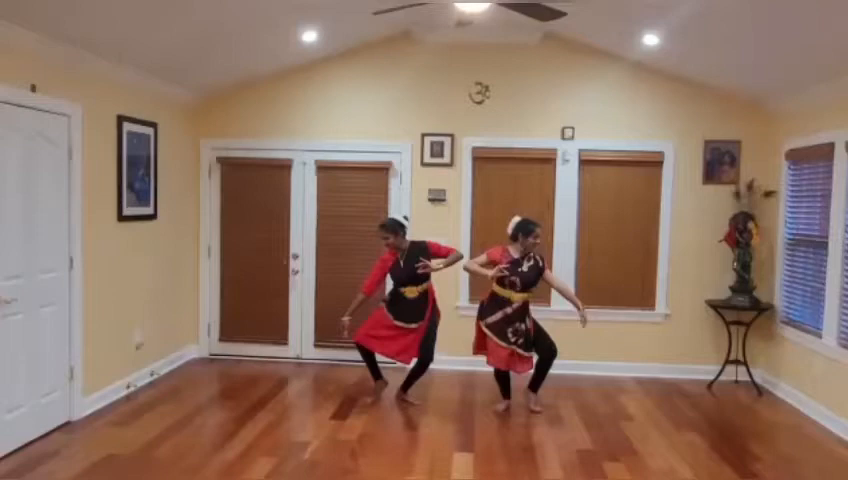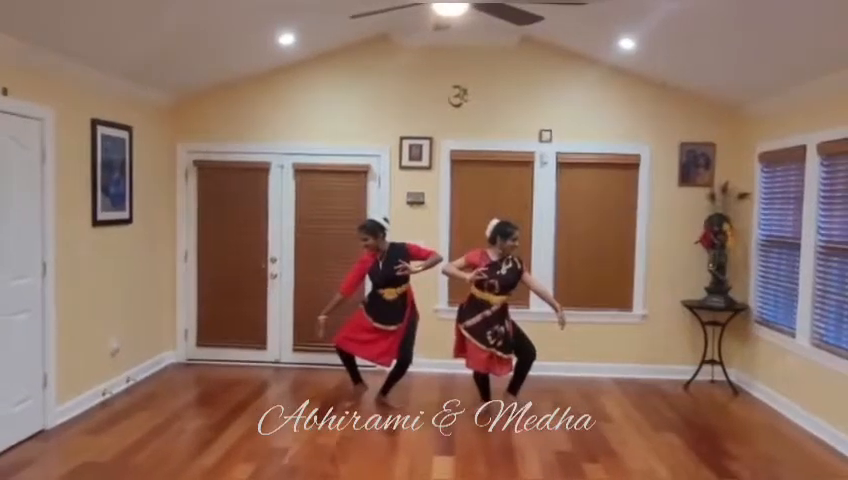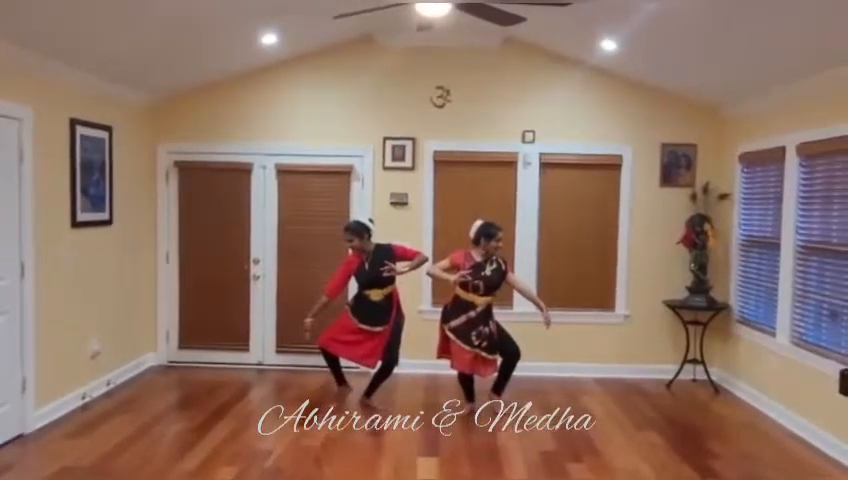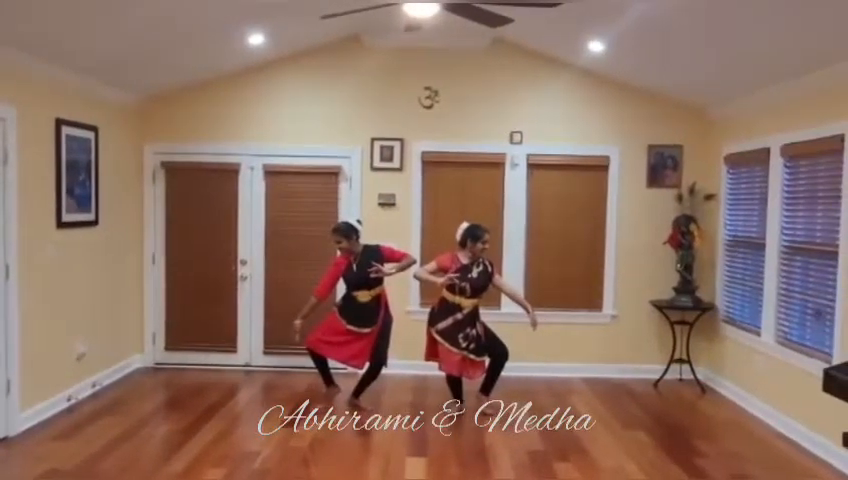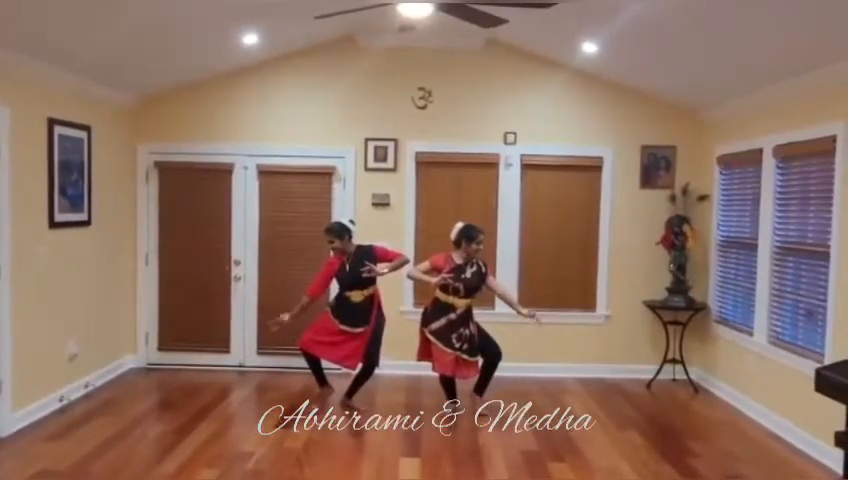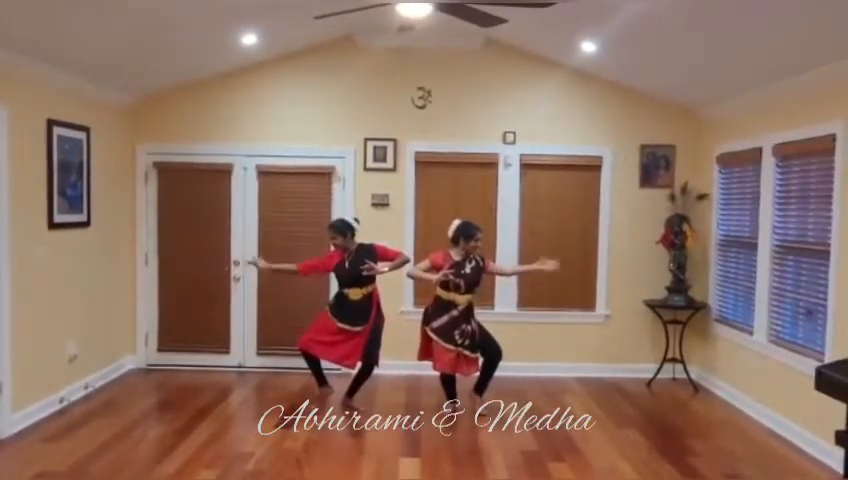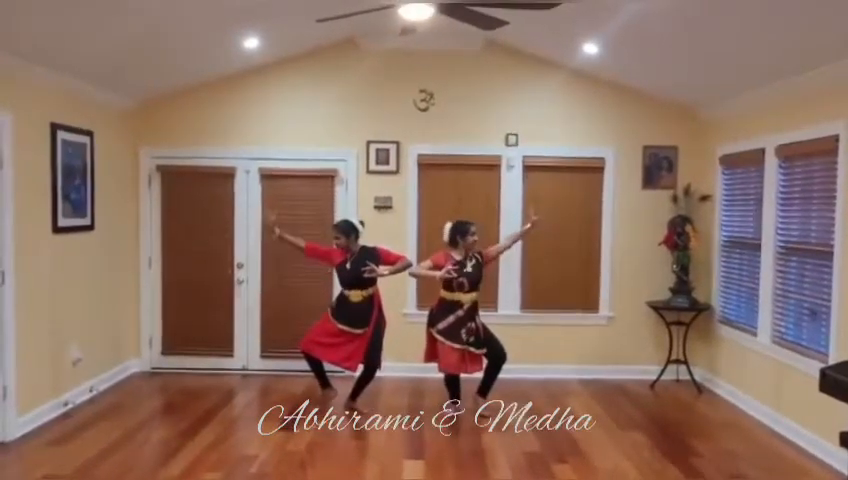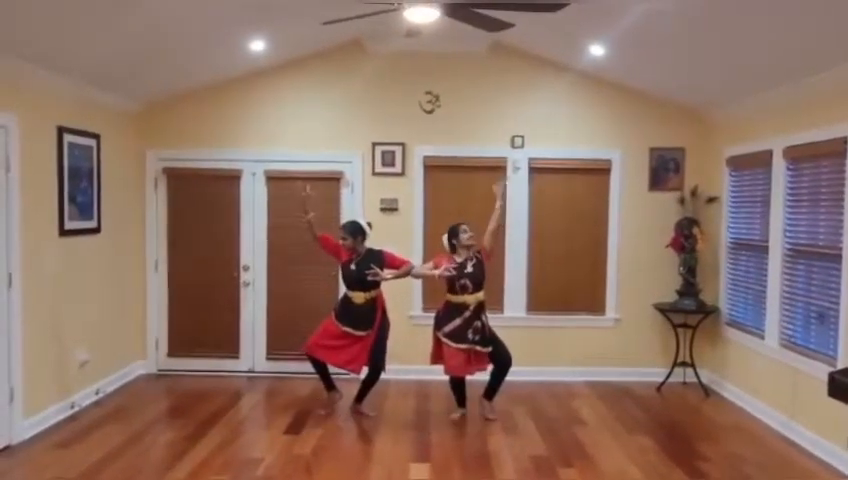
dt=0.7s
person 1, frame 1
left shoulder: (536, 261)
right shoulder: (499, 254)
left elbow: (557, 284)
right elbow: (468, 265)
left wrist: (578, 305)
right wrist: (489, 273)
left hip: (520, 315)
right hip: (496, 314)
left knee: (549, 351)
right knee: (501, 359)
left ankle: (532, 391)
right ankle: (505, 398)
person 1, frame 2
left shoulder: (515, 264)
right shoulder: (478, 257)
left elbow: (536, 286)
right elbow: (447, 268)
left wrist: (557, 308)
right wrist: (467, 276)
left hip: (499, 318)
right hip: (475, 316)
left knee: (528, 353)
right knee: (480, 362)
left ankle: (511, 394)
right ankle: (486, 401)
person 1, frame 3
left shoulder: (498, 264)
right shoulder: (462, 257)
left elbow: (520, 286)
right elbow: (431, 270)
left wrist: (542, 307)
right wrist: (452, 278)
left hip: (483, 318)
right hip: (459, 317)
left knee: (512, 352)
right knee: (464, 362)
left ankle: (495, 393)
right ankle: (470, 402)
person 1, frame 4
left shoulder: (485, 266)
right shoulder: (449, 260)
left elbow: (506, 288)
right elbow: (418, 273)
left wrist: (528, 309)
right wrist: (439, 280)
left hip: (470, 320)
right hip: (447, 319)
left knee: (500, 353)
right knee: (453, 364)
left ankle: (484, 394)
right ankle: (458, 403)
person 1, frame 5
left shoulder: (479, 267)
right shoulder: (443, 260)
left elbow: (498, 289)
right elbow: (411, 272)
left wrist: (521, 310)
right wrist: (432, 280)
left hip: (464, 320)
right hip: (440, 319)
left knee: (493, 353)
right knee: (446, 364)
left ankle: (477, 394)
right ankle: (452, 403)
person 1, frame 6
left shoulder: (477, 262)
right shoulder: (441, 258)
left elbow: (506, 270)
right elbow: (411, 272)
left wrist: (536, 267)
right wrist: (433, 277)
left hip: (465, 317)
right hip: (441, 317)
left knee: (494, 353)
right knee: (446, 362)
left ankle: (477, 394)
right ankle: (453, 403)
person 1, frame 7
left shoulder: (478, 258)
right shoulder: (442, 258)
left elbow: (506, 244)
right elbow: (414, 271)
left wrist: (527, 228)
right wrist: (438, 274)
left hip: (470, 317)
right hip: (447, 318)
left knee: (498, 355)
right knee: (451, 364)
left ankle: (480, 396)
right ankle: (455, 404)
person 1, frame 8
left shoulder: (480, 257)
right shoulder: (445, 261)
left elbow: (492, 229)
right elbow: (415, 271)
left wrist: (499, 201)
right wrist: (436, 273)
left hip: (477, 319)
right hip: (452, 319)
left knee: (504, 360)
right knee: (456, 366)
left ankle: (487, 399)
right ankle: (461, 407)
person 2, frame 1
left shoulder: (424, 248)
right shoulder: (387, 259)
left elbow: (457, 254)
right elbow: (368, 288)
left wrist: (438, 266)
right wrist: (347, 315)
left hip: (423, 310)
right hip: (395, 307)
left knee: (426, 357)
right knee: (362, 339)
left ankle: (402, 392)
right ankle: (379, 381)
person 2, frame 2
left shoulder: (403, 250)
right shoulder: (366, 260)
left elbow: (436, 257)
right elbow: (346, 288)
left wrist: (417, 268)
right wrist: (324, 314)
left hip: (401, 312)
right hip: (374, 310)
left knee: (405, 359)
right knee: (342, 342)
left ankle: (382, 395)
right ankle: (358, 385)
person 2, frame 3
left shoulder: (389, 251)
right shoulder: (352, 261)
left elbow: (422, 257)
right elbow: (331, 290)
left wrist: (403, 270)
right wrist: (310, 316)
left hip: (387, 313)
right hip: (360, 311)
left knee: (390, 360)
right knee: (326, 343)
left ankle: (366, 396)
right ankle: (342, 386)
person 2, frame 4
left shoulder: (377, 252)
right shoulder: (340, 262)
left elbow: (410, 259)
right elbow: (321, 291)
left wrist: (391, 271)
right wrist: (300, 318)
left hip: (375, 314)
right hip: (348, 312)
left knee: (378, 361)
right knee: (314, 344)
left ankle: (355, 397)
right ankle: (330, 386)
person 2, frame 5
left shoulder: (370, 252)
right shoulder: (333, 263)
left elbow: (403, 259)
right elbow: (314, 291)
left wrist: (384, 270)
right wrist: (290, 314)
left hip: (368, 314)
right hip: (341, 312)
left knee: (370, 361)
right knee: (307, 344)
left ankle: (348, 397)
right ankle: (324, 386)
person 2, frame 6
left shoulder: (371, 251)
right shoulder: (333, 258)
left elbow: (404, 258)
right elbow: (301, 268)
left wrist: (383, 269)
right wrist: (268, 266)
left hip: (367, 313)
right hip: (340, 310)
left knee: (369, 361)
right knee: (307, 344)
left ankle: (348, 398)
right ankle: (323, 386)
person 2, frame 7
left shoulder: (374, 254)
right shoulder: (335, 255)
left elbow: (406, 262)
right elbow: (304, 246)
left wrist: (385, 271)
right wrist: (278, 233)
left hip: (368, 315)
right hip: (341, 311)
left knee: (371, 363)
right knee: (309, 346)
left ankle: (351, 400)
right ankle: (327, 388)
person 2, frame 8
left shoulder: (379, 257)
right shoulder: (342, 254)
left elbow: (410, 267)
right elbow: (316, 234)
left wrist: (389, 276)
right wrist: (306, 204)
left hip: (372, 317)
right hip: (345, 313)
left knee: (376, 366)
right knee: (313, 348)
left ankle: (357, 404)
right ankle: (332, 392)
